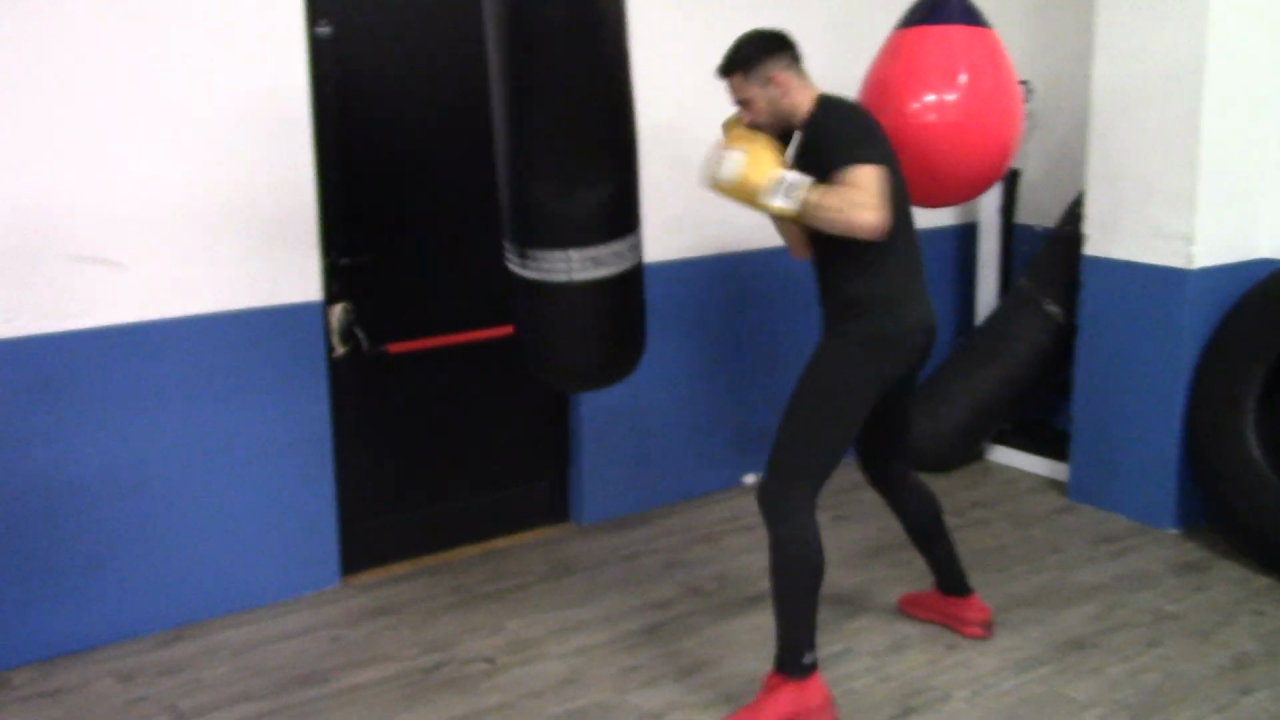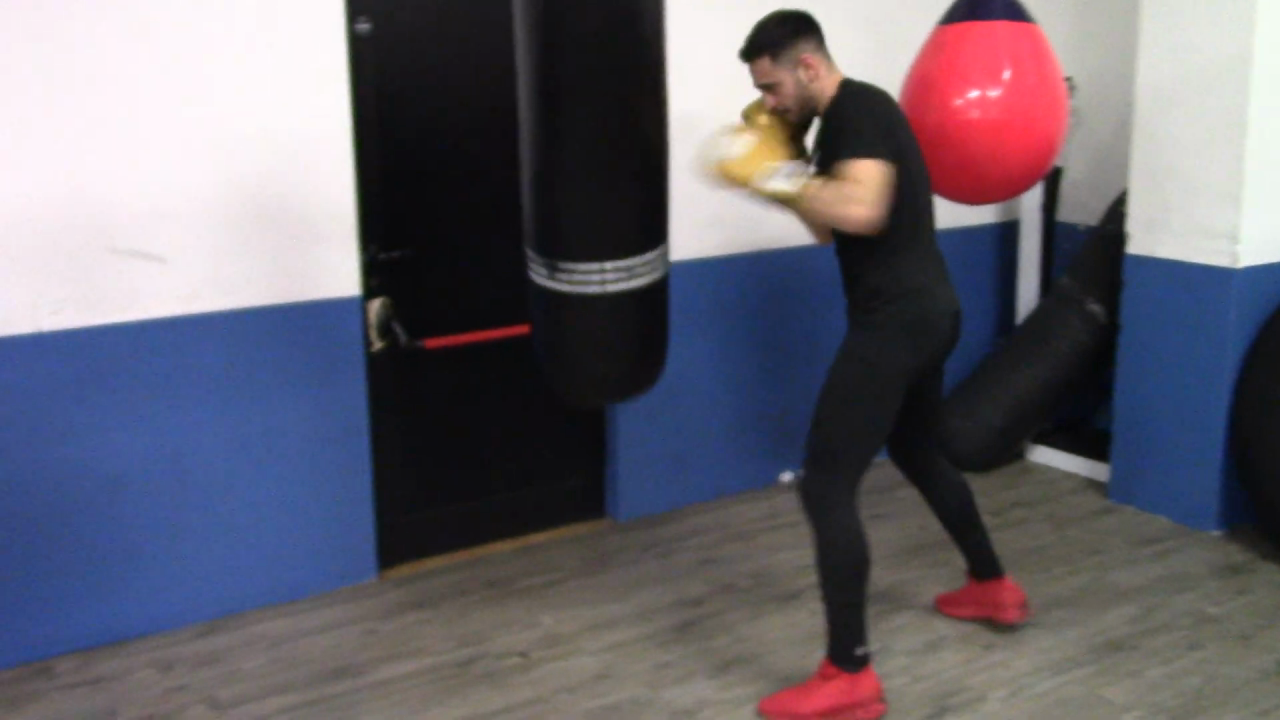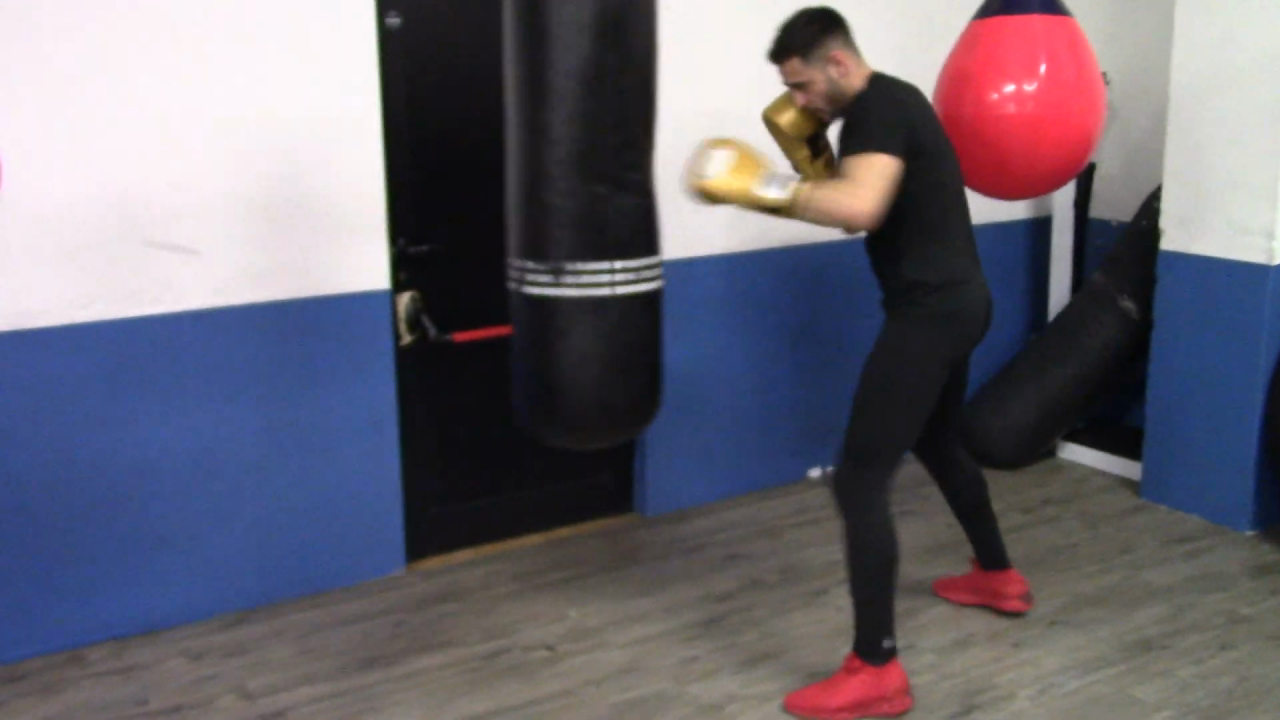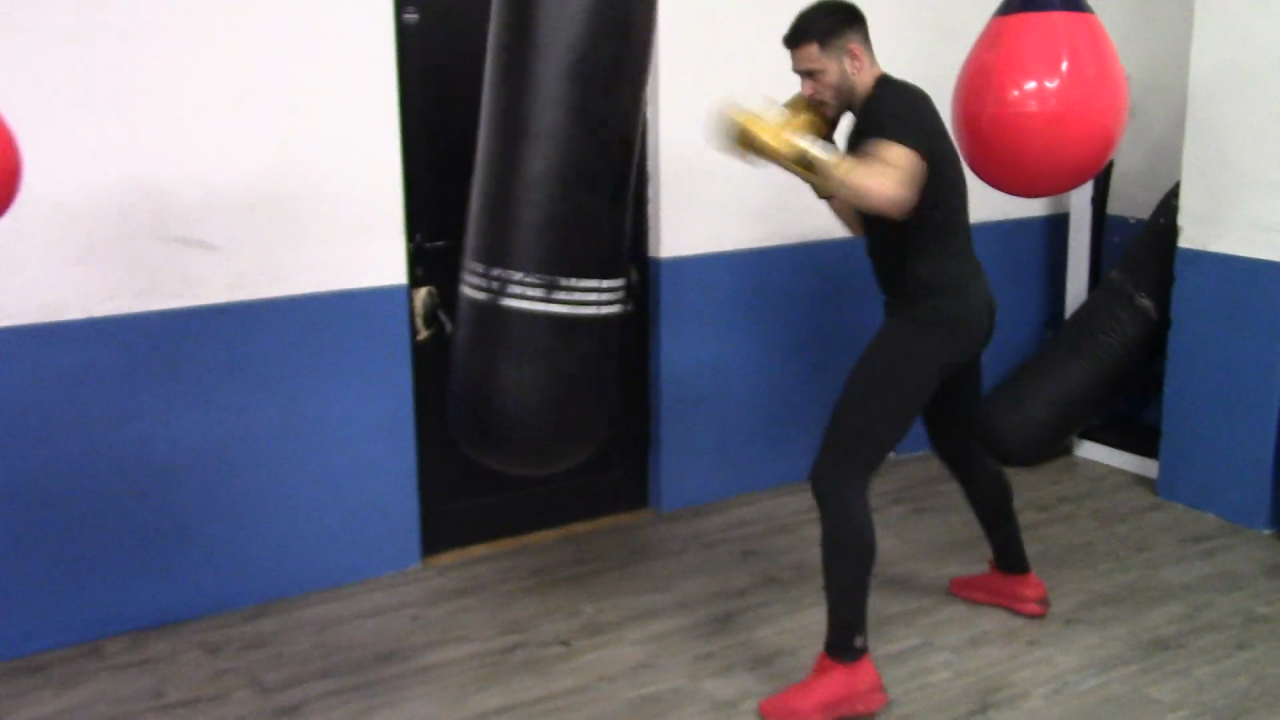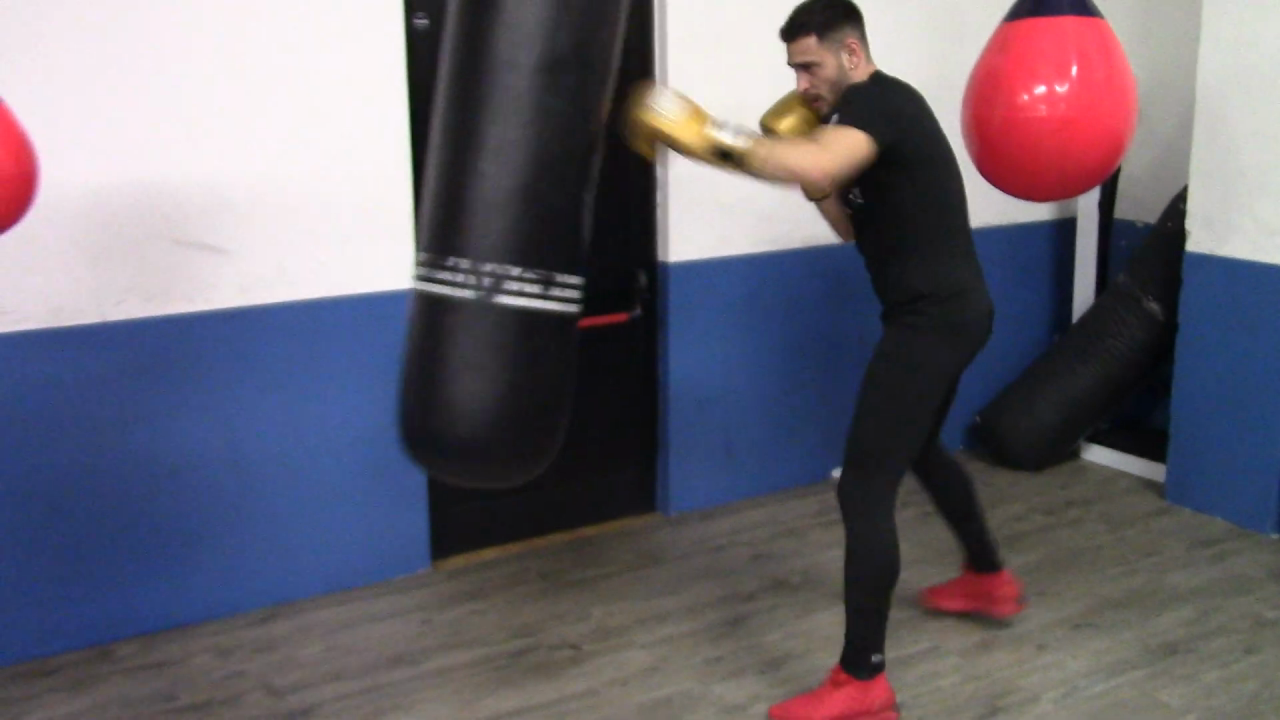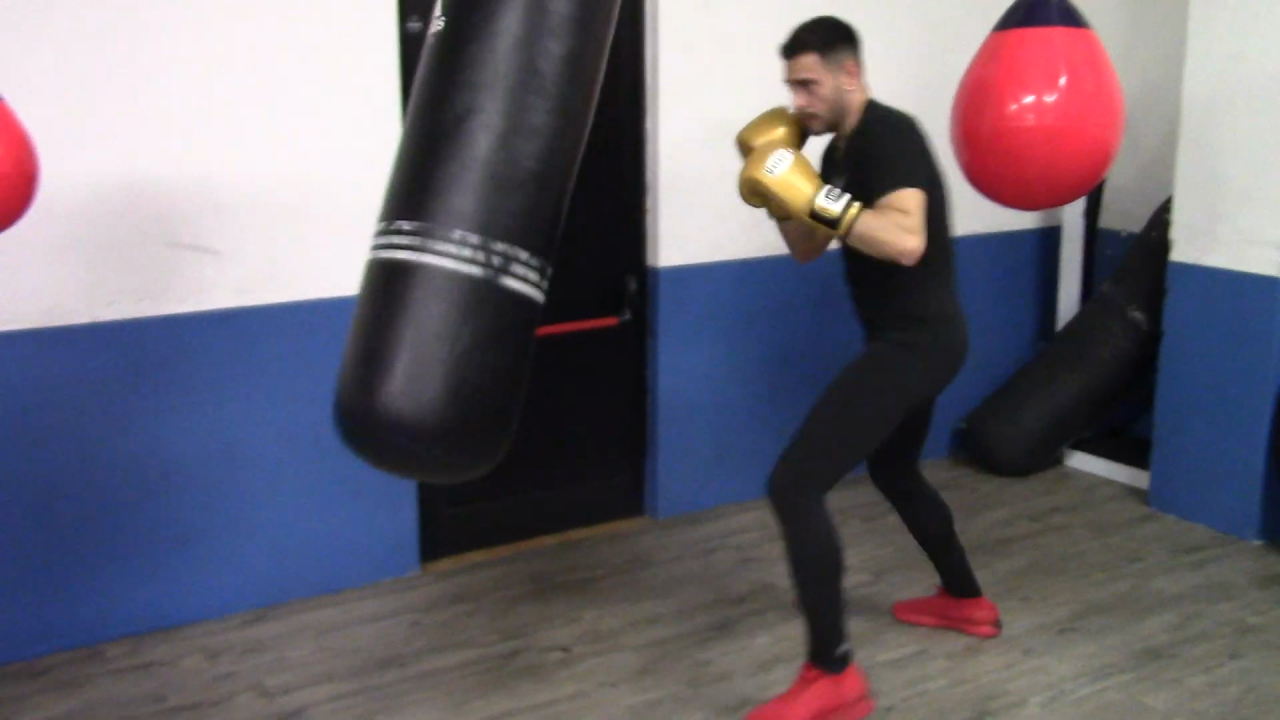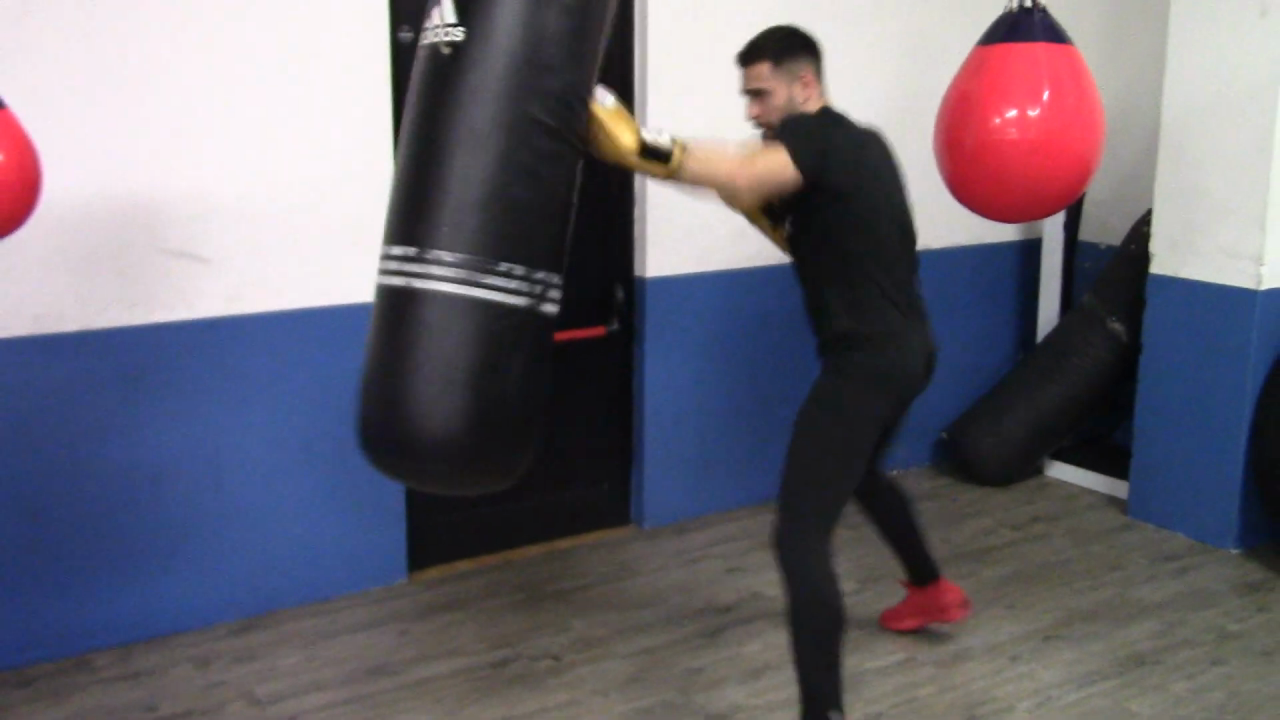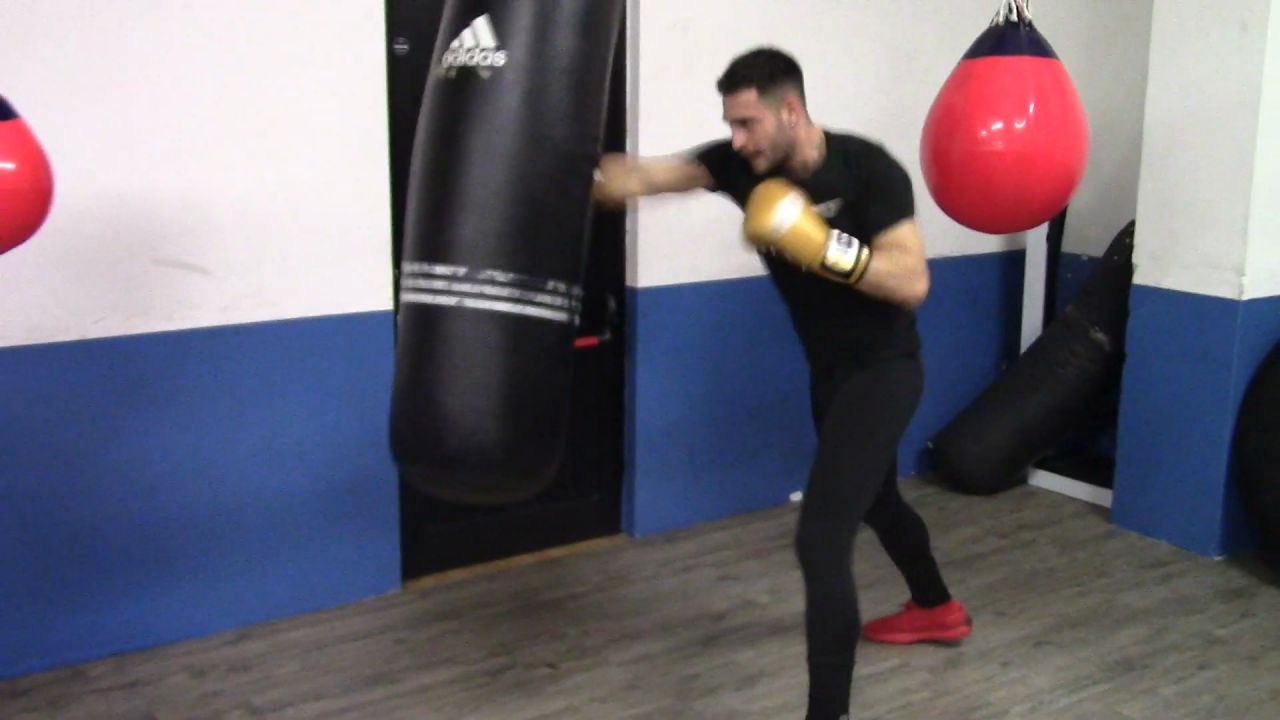
dt=0.2s
person 1, frame 1
left shoulder: (840, 123)
right shoulder: (814, 136)
left elbow: (865, 218)
right elbow: (806, 243)
left wrist: (776, 185)
right wrist: (760, 172)
left hip: (870, 332)
right hip: (901, 327)
left knee: (783, 494)
right knee: (887, 466)
right ankle: (959, 598)
person 1, frame 2
left shoulder: (859, 114)
right shoulder: (858, 112)
left elbow: (859, 214)
right elbow: (832, 224)
left wrist: (773, 178)
right wrist: (783, 156)
left hip: (896, 321)
right hip: (930, 312)
left knee: (826, 488)
right knee: (919, 455)
right ankle: (994, 587)
person 1, frame 3
left shoulder: (884, 107)
right shoulder: (880, 107)
left elbow: (857, 207)
right elbow: (827, 205)
left wrist: (754, 185)
right wrist: (803, 146)
left hip: (932, 310)
right hip: (954, 302)
left knee: (859, 480)
right knee: (938, 444)
right ankle: (996, 575)
person 1, frame 4
left shoulder: (894, 108)
right shoulder: (878, 116)
left elbow: (888, 195)
right elbow: (867, 220)
left wrist: (796, 146)
right wrist: (809, 159)
left hip: (934, 320)
right hip: (962, 309)
left knee: (836, 475)
right knee: (957, 445)
right ankle: (1015, 576)
person 1, frame 5
left shoulder: (885, 103)
right shoulder: (873, 110)
left elbow: (817, 167)
right elbow: (853, 224)
left wrist: (703, 136)
right wrist: (788, 149)
left hip: (934, 319)
right hip: (954, 308)
left knee: (863, 488)
right knee: (918, 449)
right ankle: (989, 577)
person 1, frame 6
left shoulder: (887, 137)
right shoulder: (841, 151)
left elbow: (906, 244)
right elbow: (807, 246)
left wrist: (814, 196)
right wrist: (781, 190)
left hip: (912, 340)
right hip: (926, 335)
left knee: (792, 486)
right knee: (891, 469)
right ankle: (966, 600)
person 1, frame 7
left shoulder: (817, 138)
right shoulder: (862, 143)
left elbow: (740, 176)
right elbow: (794, 228)
left wrist: (637, 145)
left hip: (873, 362)
right hip: (908, 347)
left knee: (798, 536)
right knee: (859, 473)
right ankle: (932, 590)
person 1, frame 8
left shoulder: (871, 168)
right shoulder: (745, 162)
left elbow: (912, 285)
right elbow: (643, 177)
left wrist: (830, 247)
left hip: (880, 370)
right hip: (833, 368)
left knee: (821, 541)
right knee: (872, 494)
right ankle: (939, 608)
